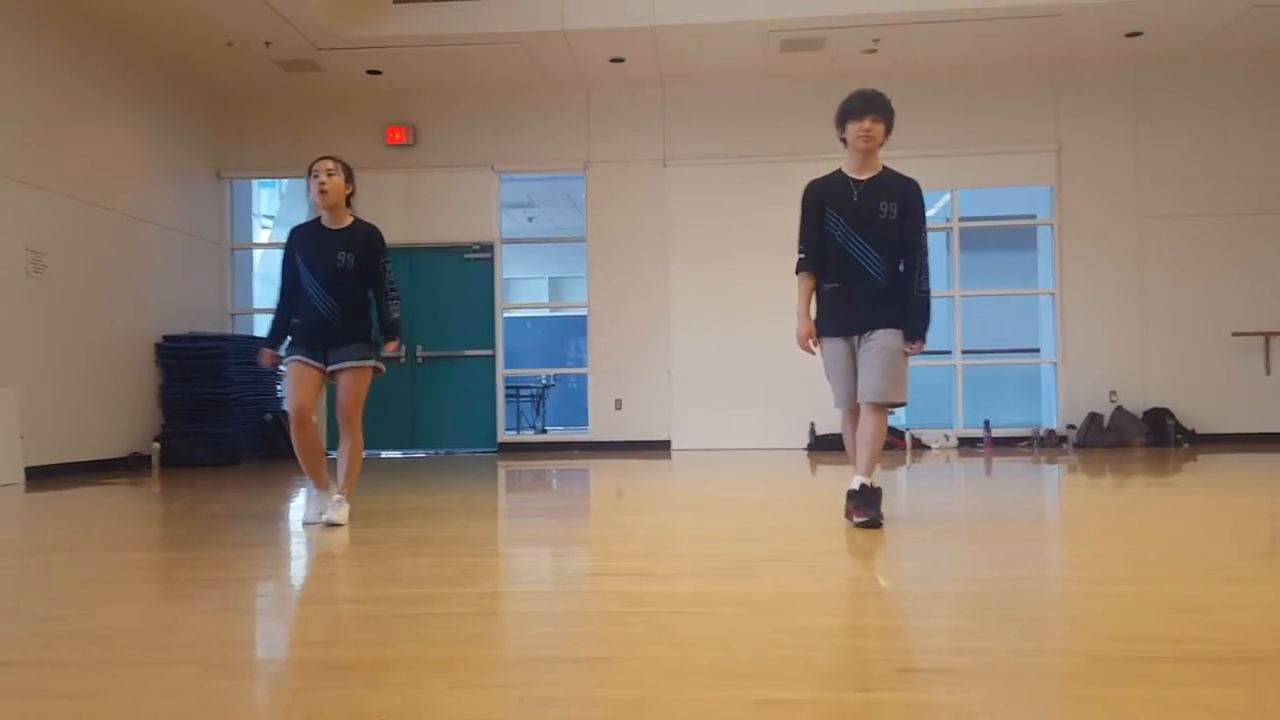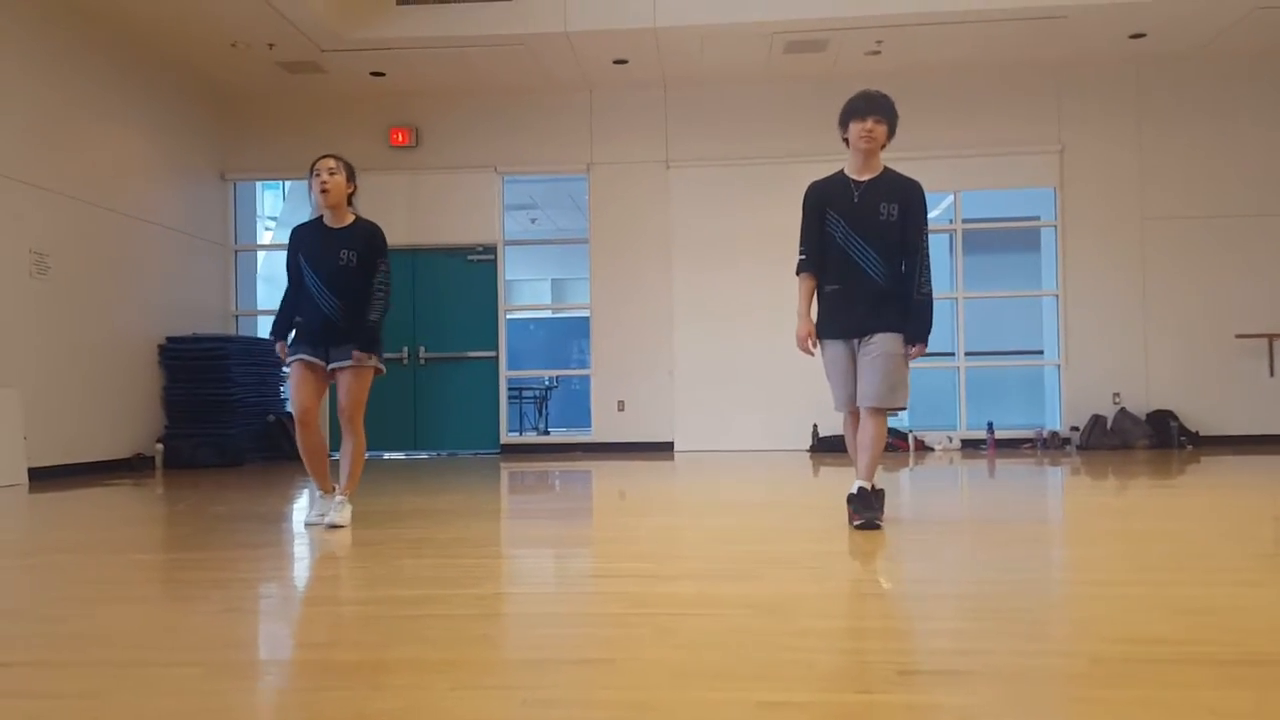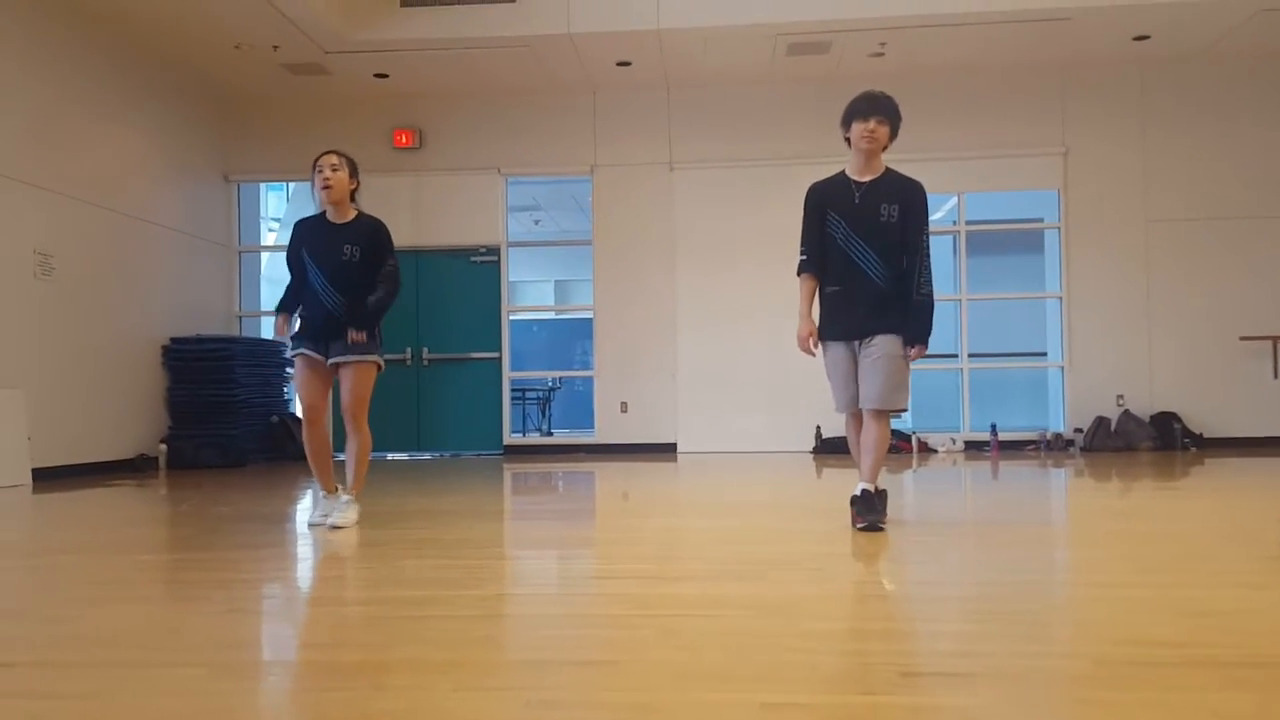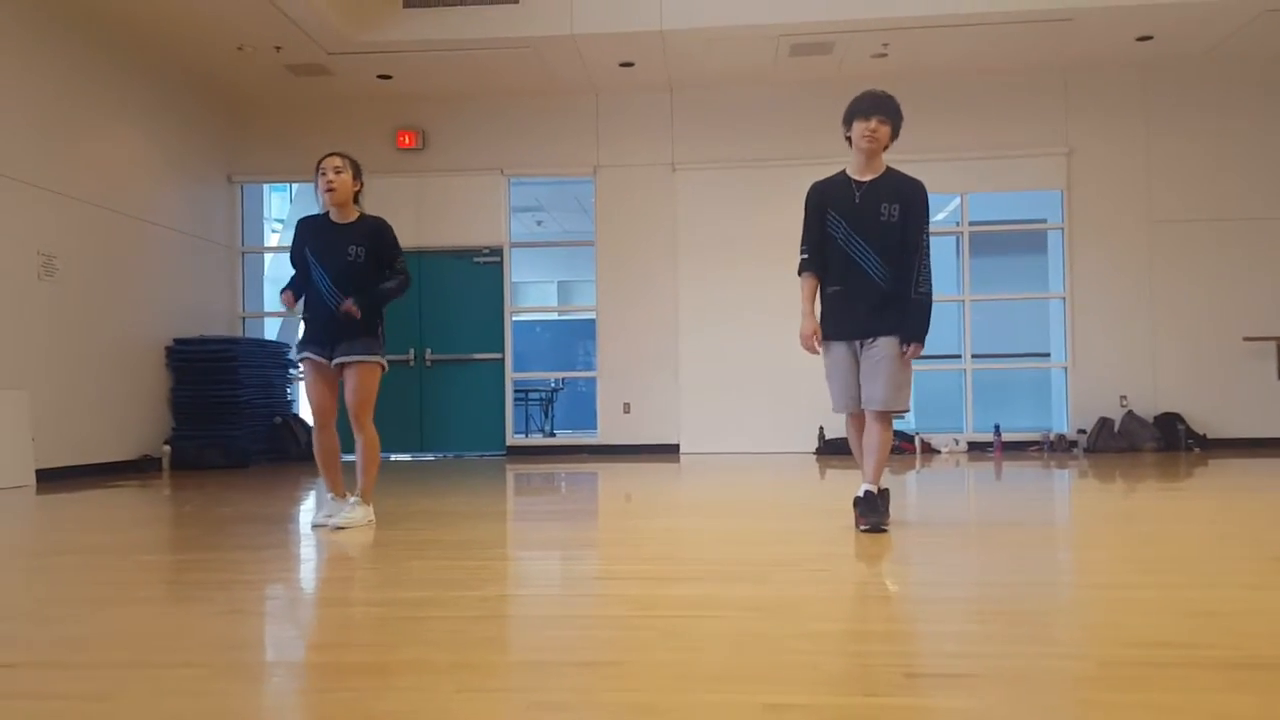
dt=0.1s
person 1, frame 1
left shoulder: (905, 190)
right shoulder: (819, 191)
left elbow: (917, 261)
right elbow: (808, 260)
left wrist: (917, 323)
right wrist: (803, 314)
left hip: (886, 318)
right hip: (835, 318)
left knee: (875, 402)
right knee: (850, 406)
left ankle: (860, 489)
right ankle: (867, 488)
person 1, frame 2
left shoulder: (907, 192)
right shoulder: (820, 193)
left elbow: (918, 263)
right elbow: (809, 261)
left wrist: (918, 326)
right wrist: (803, 315)
left hip: (886, 321)
right hip: (836, 321)
left knee: (875, 406)
right knee: (851, 409)
left ankle: (860, 492)
right ankle: (870, 489)
person 1, frame 3
left shoulder: (908, 192)
right shoulder: (821, 193)
left elbow: (919, 264)
right elbow: (810, 261)
left wrist: (918, 328)
right wrist: (805, 315)
left hip: (888, 323)
right hip: (837, 322)
left knee: (878, 408)
right knee: (853, 411)
left ankle: (865, 493)
right ankle: (872, 490)
person 1, frame 4
left shoulder: (909, 191)
right shoulder: (822, 193)
left elbow: (919, 263)
right elbow: (811, 261)
left wrist: (916, 326)
right wrist: (807, 314)
left hip: (888, 323)
right hip: (839, 322)
left knee: (880, 409)
right knee: (855, 411)
left ankle: (868, 494)
right ankle: (875, 489)
person 2, frame 1
left shoulder: (367, 236)
right shoulder: (299, 236)
left elbow: (386, 288)
right elbow: (289, 291)
left wrist: (391, 332)
right wrist: (273, 339)
left hip: (352, 341)
right hip: (306, 340)
left knee: (348, 420)
right knee: (297, 414)
left ankle: (341, 499)
right ankle: (320, 490)
person 2, frame 2
left shoulder: (369, 234)
right shoulder: (301, 235)
left elbow: (380, 289)
right elbow: (295, 288)
left wrist: (370, 338)
right wrist: (280, 332)
left hip: (353, 340)
right hip: (309, 339)
left knee: (350, 420)
right knee: (303, 415)
left ankle: (344, 499)
right ankle: (324, 493)
person 2, frame 3
left shoulder: (371, 229)
right shoulder: (304, 229)
left elbow: (391, 281)
left wrist: (368, 317)
right wrist: (285, 310)
left hip: (356, 335)
right hip: (312, 333)
left knee: (353, 417)
right knee: (311, 416)
left ankle: (350, 499)
right ankle: (328, 495)
person 2, frame 4
left shoulder: (376, 229)
right shoulder: (307, 228)
left elbow: (401, 278)
left wrist: (369, 301)
right wrist: (290, 291)
left hip: (361, 336)
right hip: (317, 335)
left knee: (360, 417)
right knee: (322, 420)
left ankle: (362, 502)
right ankle: (335, 497)
